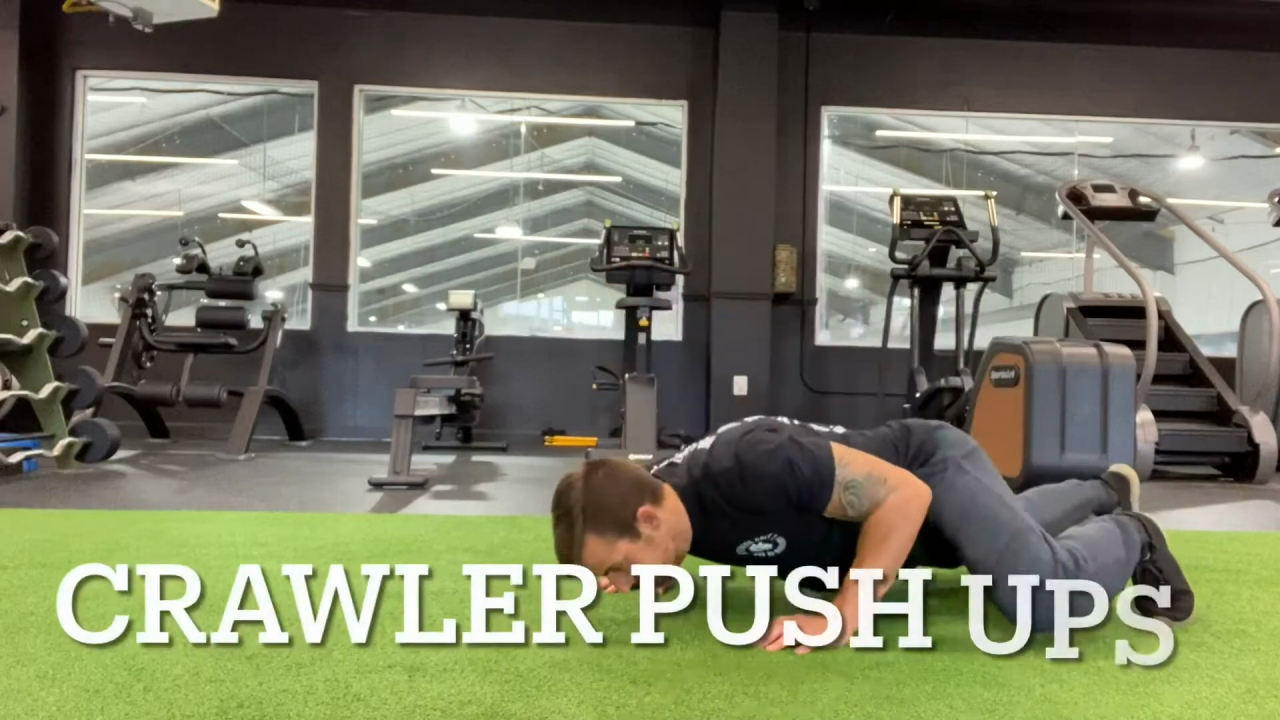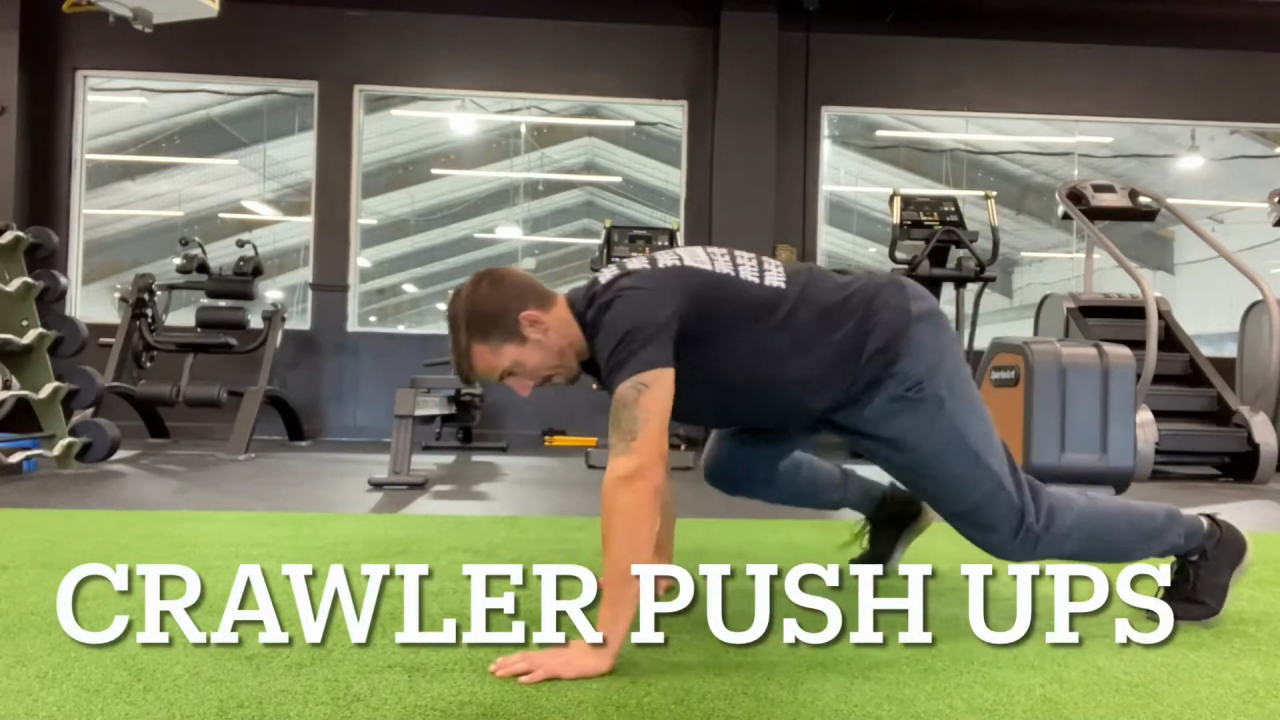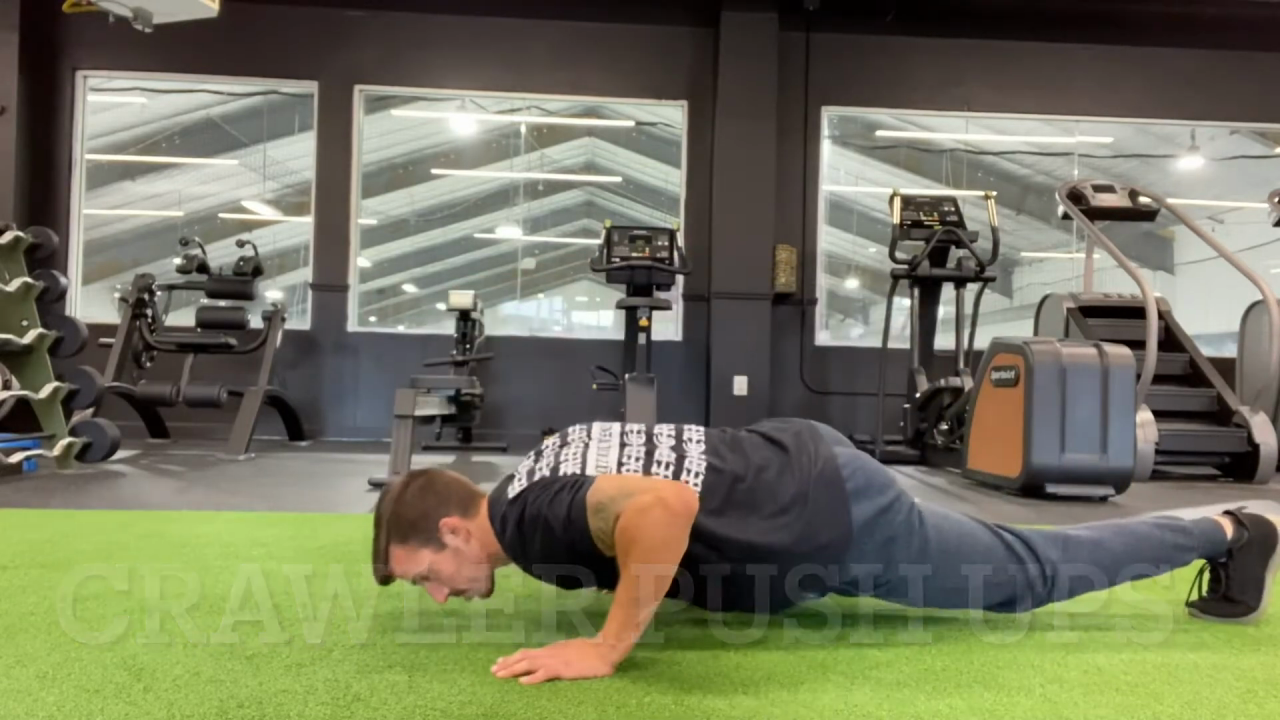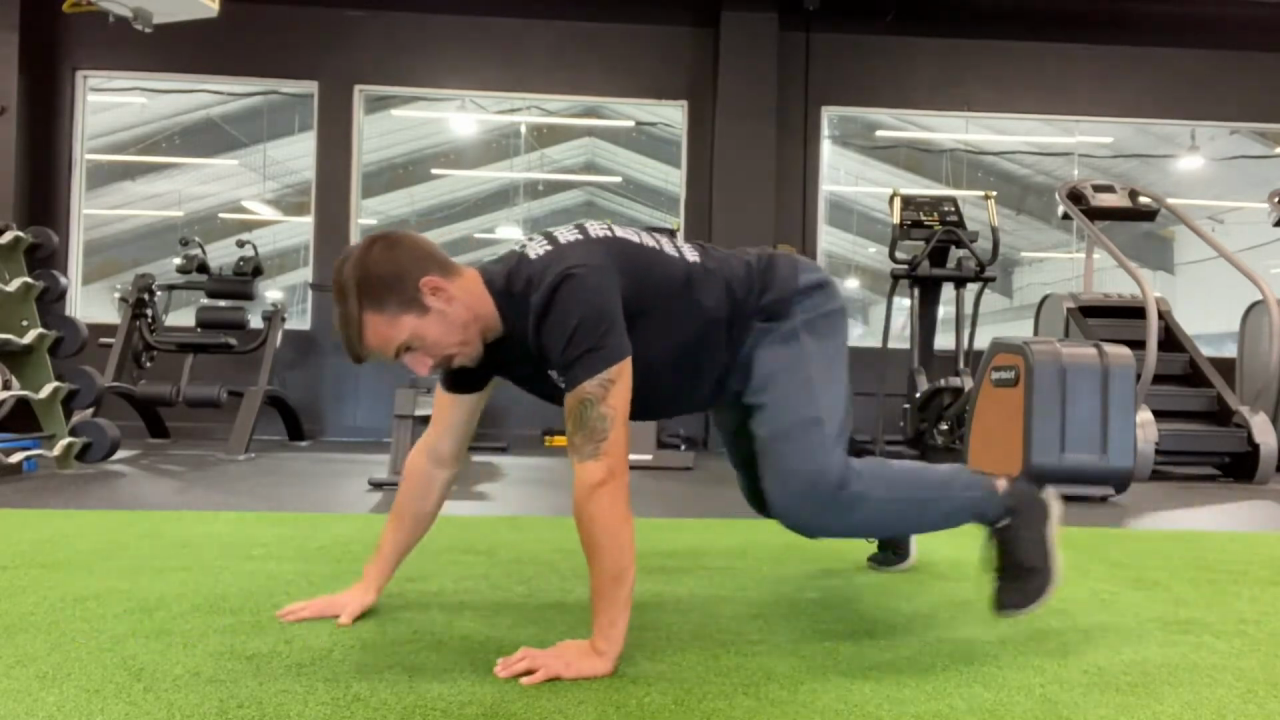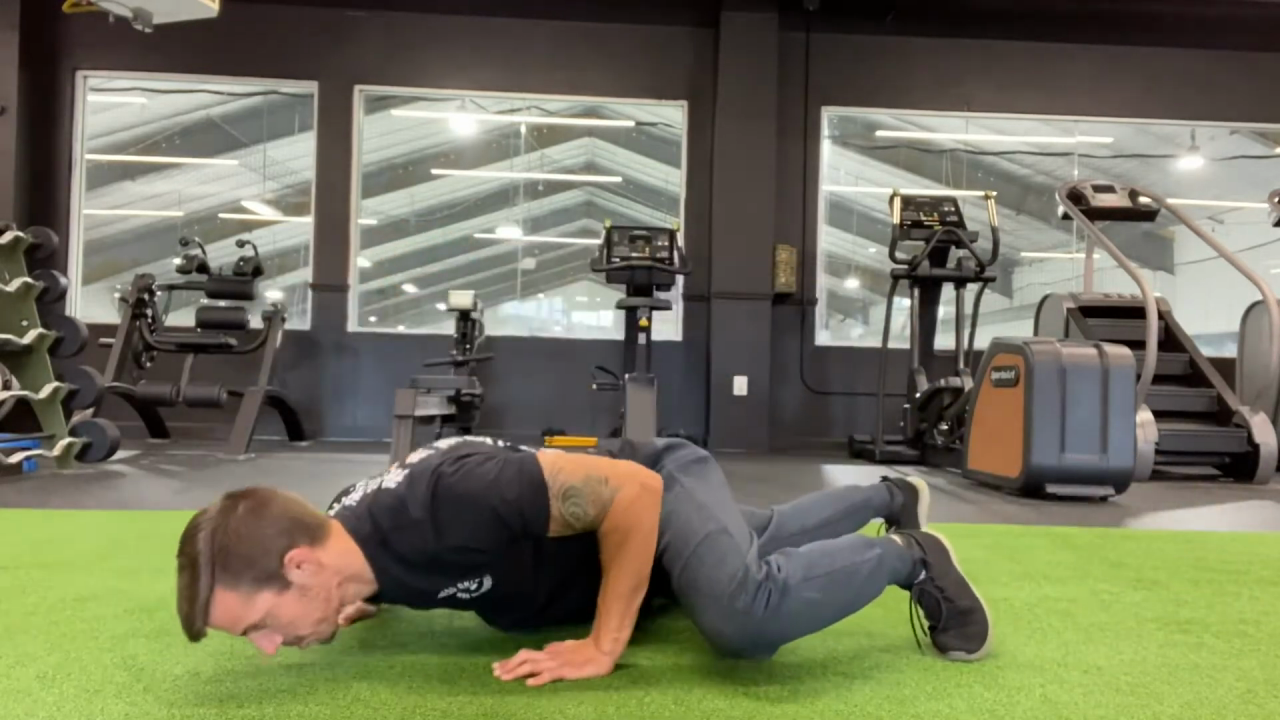
dt=1s
person 1, frame 1
left shoulder: (748, 469)
right shoulder: (672, 494)
left elbow: (904, 493)
left wrist: (844, 615)
right wrist: (661, 569)
left hip: (930, 467)
right hip: (895, 500)
left knee: (1038, 589)
right knee: (1008, 526)
left ankle: (1128, 538)
right ankle: (1107, 491)
person 1, frame 2
left shoulder: (625, 314)
right shoulder: (605, 324)
left elbow: (632, 476)
right elbow: (644, 461)
left wrist: (601, 643)
right wrist: (655, 569)
left hip: (897, 356)
right hip: (838, 361)
left knee: (1011, 523)
right knee: (734, 467)
left ankle: (1198, 539)
right ankle: (887, 504)
person 1, frame 3
left shoulder: (537, 521)
right shoulder: (538, 482)
left elbow: (667, 504)
left wrist: (608, 645)
right wrist: (643, 576)
left hip: (837, 521)
right hip: (802, 457)
left knee: (1027, 574)
person 1, frame 4
left shoulder: (566, 293)
right shoulder: (473, 319)
left elbow: (599, 476)
right elbow: (436, 455)
left wrist: (604, 646)
right wrist: (369, 584)
left hip: (788, 312)
right hip: (722, 350)
left knee: (812, 490)
right knee: (777, 494)
left ankle: (1003, 504)
right ankle: (899, 507)
person 1, frame 5
left shoulder: (444, 507)
right shoulder: (350, 532)
left elbow: (633, 488)
left wrist: (603, 645)
right wrist: (374, 593)
left hip: (662, 483)
right hip: (611, 511)
left knee: (742, 611)
right knee: (763, 536)
left ankle: (905, 558)
right ankle: (889, 497)
